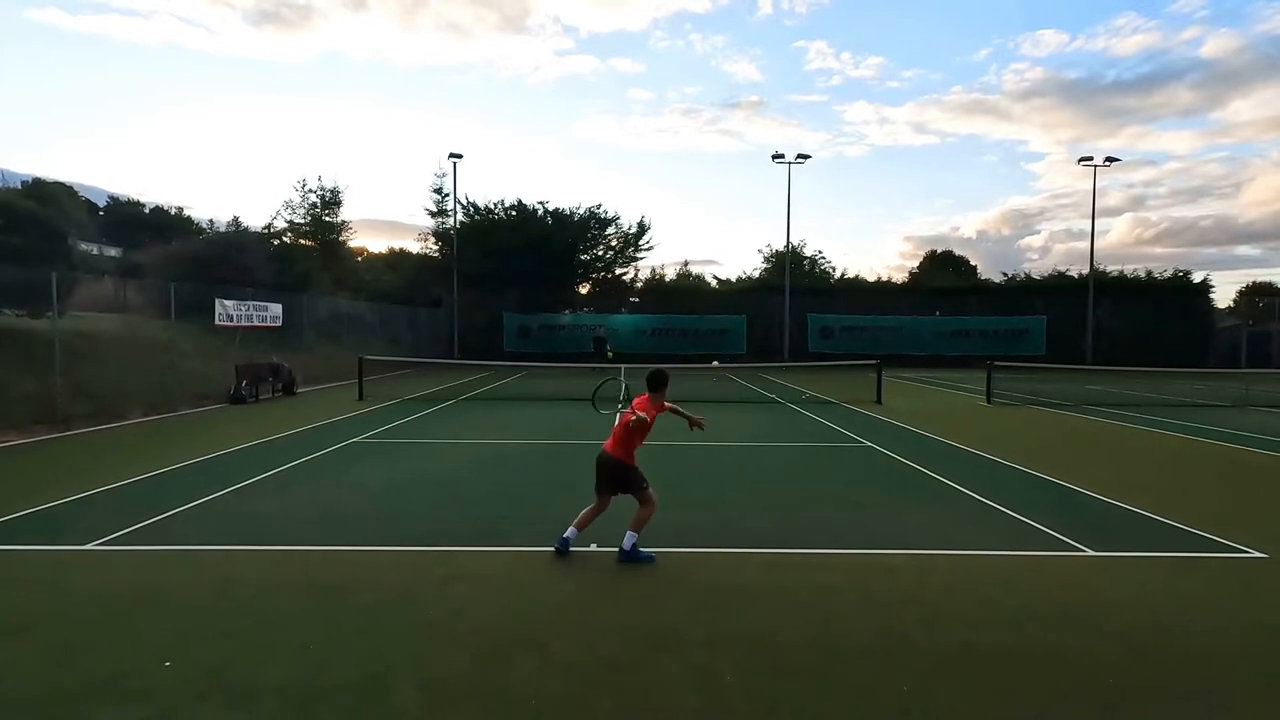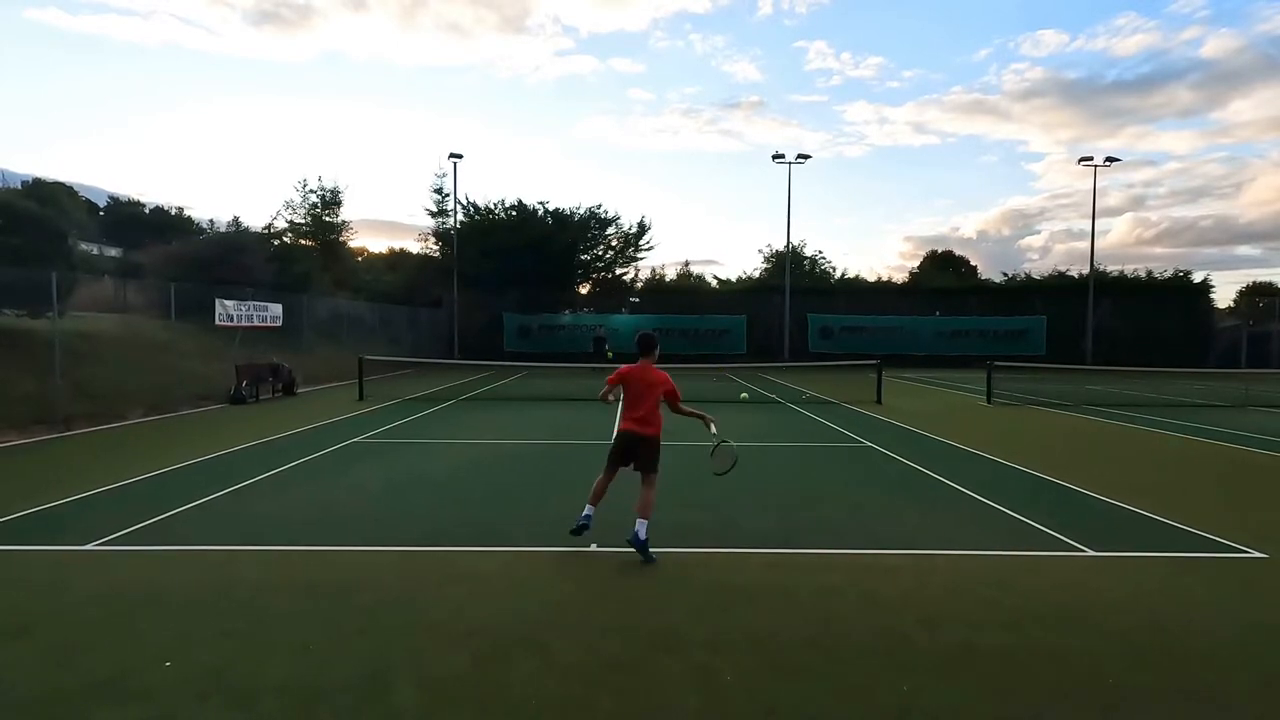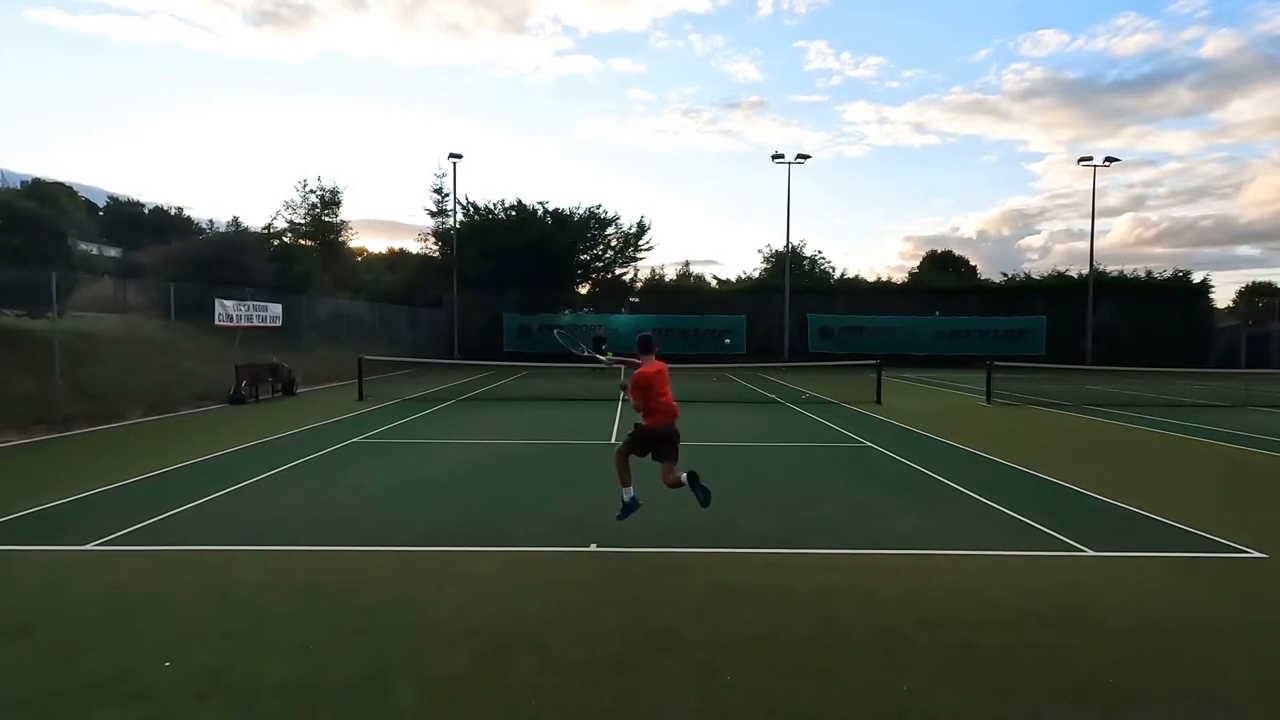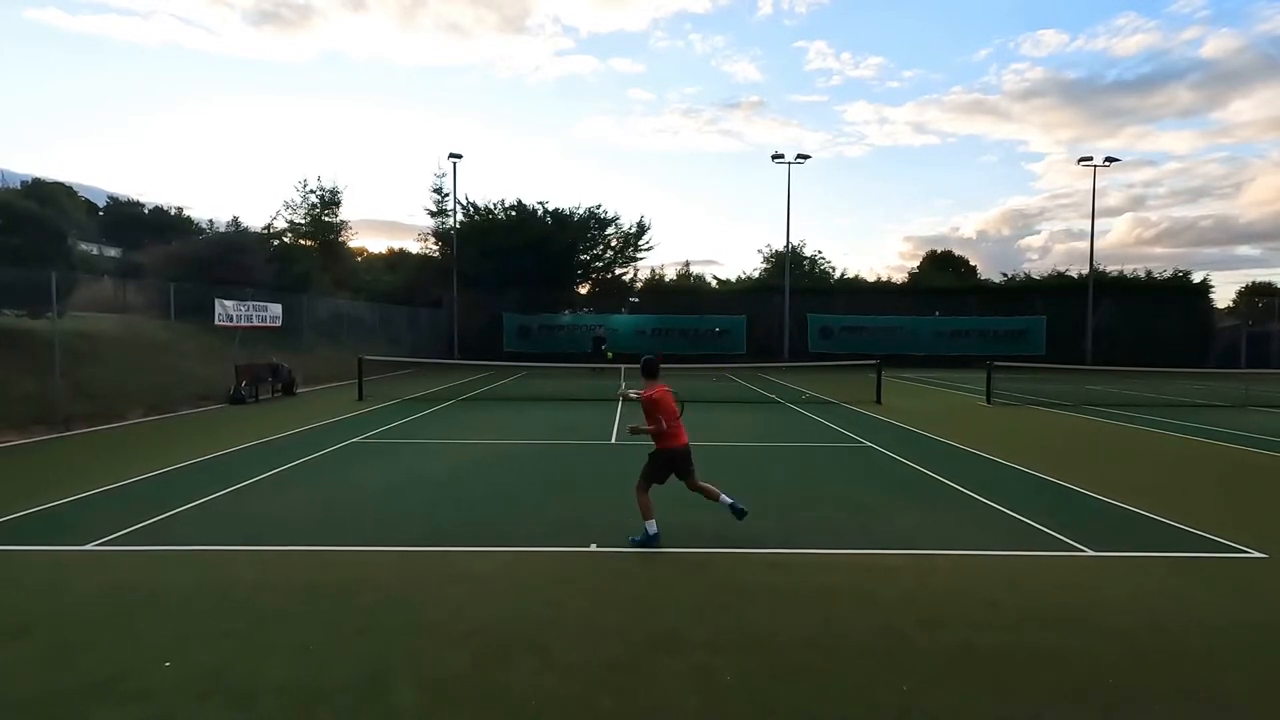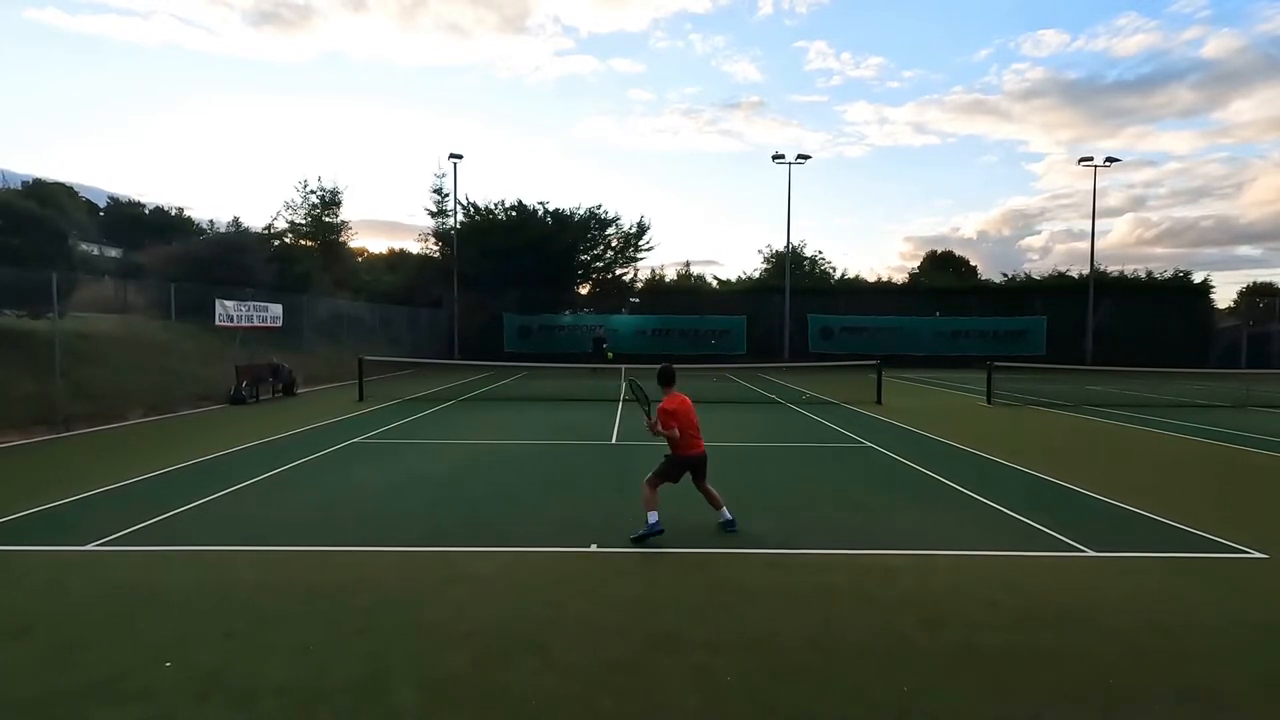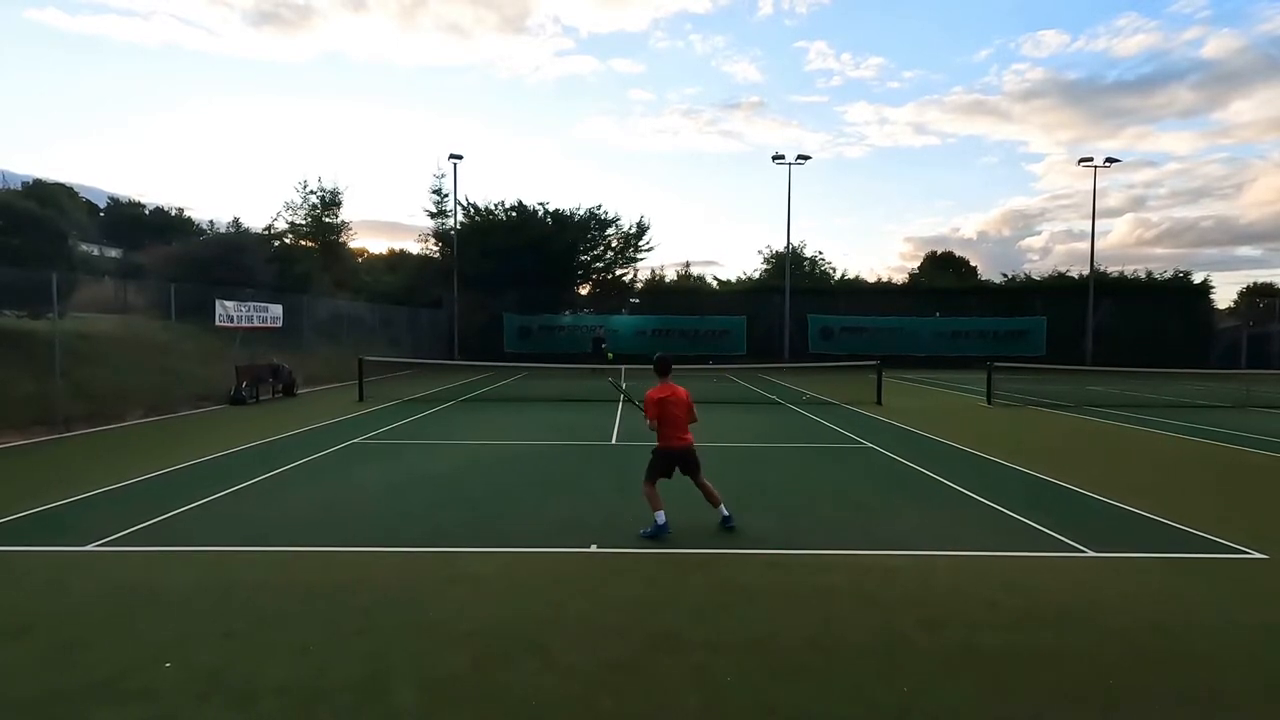
dt=0.2s
person 1, frame 1
left shoulder: (649, 402)
right shoulder: (646, 407)
left elbow: (668, 406)
right elbow: (631, 424)
left wrist: (690, 418)
right wrist: (640, 420)
left hip: (606, 456)
right hip: (619, 462)
left knee: (600, 505)
right knee: (649, 502)
left ankle: (565, 540)
right ankle: (627, 548)
person 1, frame 2
left shoulder: (625, 372)
right shoulder: (663, 378)
left elbow: (603, 396)
right elbow: (678, 409)
left wrist: (611, 398)
right wrist: (702, 416)
left hip: (626, 434)
right hip: (650, 437)
left knee: (607, 475)
right knee: (648, 486)
left ankle: (586, 518)
right ankle: (640, 536)
person 1, frame 3
left shoulder: (640, 374)
right shoulder: (661, 367)
left elbow: (638, 406)
left wrist: (628, 392)
right wrist: (619, 360)
left hip: (650, 427)
right hip: (669, 428)
left knee: (620, 454)
right knee: (670, 479)
left ankle: (629, 501)
right ankle: (688, 479)
person 1, frame 4
left shoulder: (651, 398)
right shoulder: (664, 390)
left elbow: (661, 428)
left wrist: (640, 430)
right wrist: (630, 394)
left hip: (666, 450)
right hip: (682, 447)
left knee: (641, 489)
right knee: (694, 485)
left ankle: (651, 534)
right ankle: (732, 505)
person 1, frame 5
left shoulder: (664, 407)
right shoulder: (685, 400)
left elbow: (675, 436)
left wrist: (657, 430)
right wrist: (659, 424)
left hip: (683, 455)
right hip: (700, 452)
left knee: (649, 484)
right knee: (702, 486)
left ankle: (653, 524)
right ankle: (728, 519)
person 1, frame 6
left shoulder: (651, 396)
right shoulder: (683, 392)
left elbow: (653, 426)
right elbow: (694, 418)
left wrist: (648, 420)
left hip: (667, 449)
right hip: (686, 445)
left knee: (649, 483)
right knee: (700, 481)
left ankle: (661, 523)
right ankle: (725, 516)
